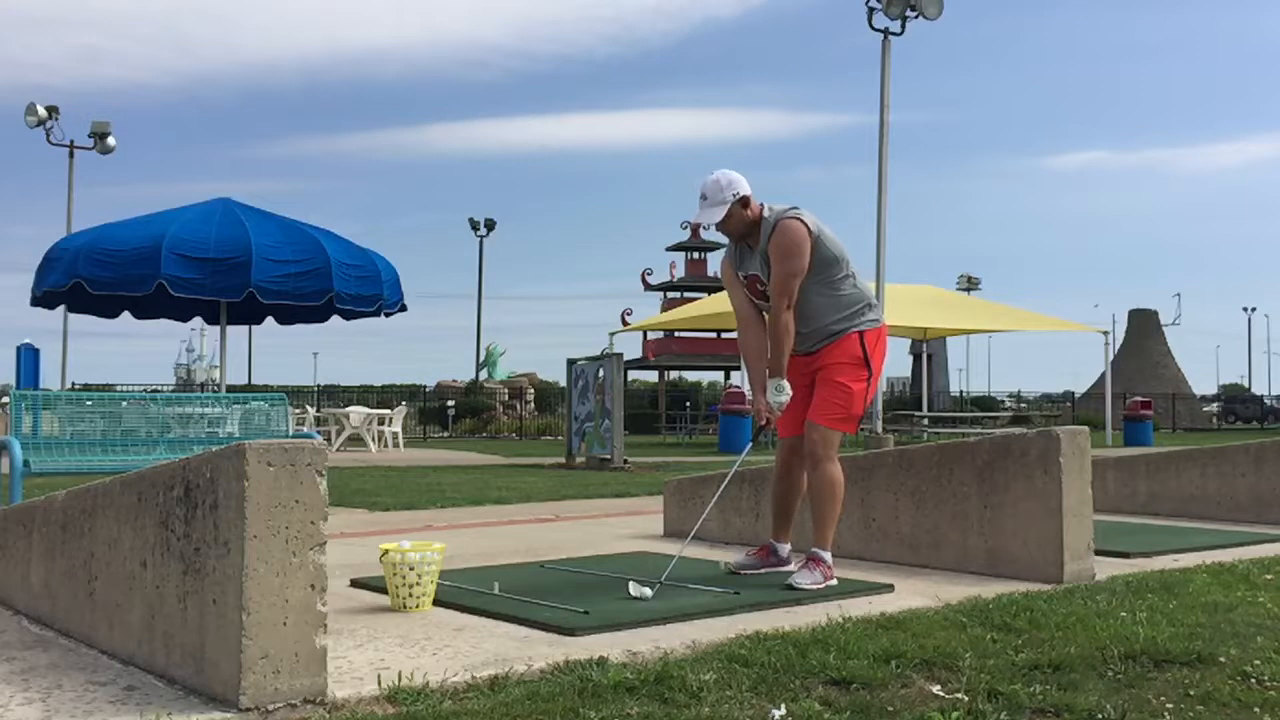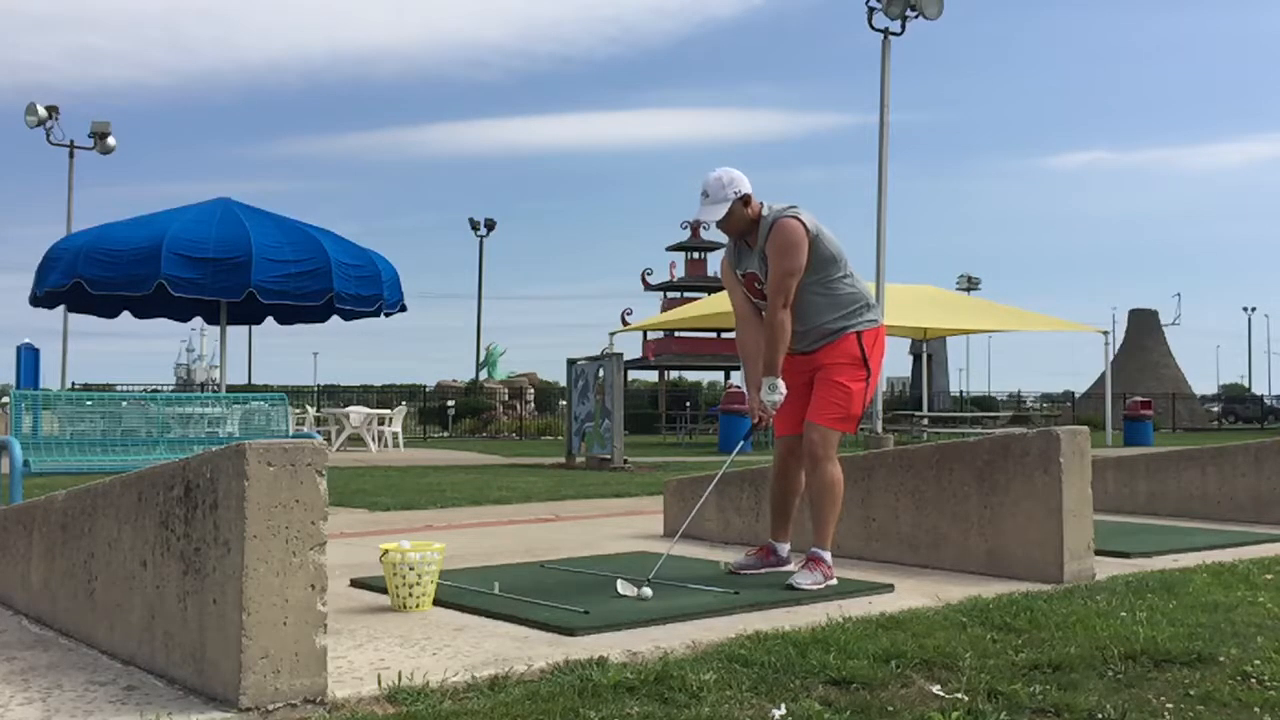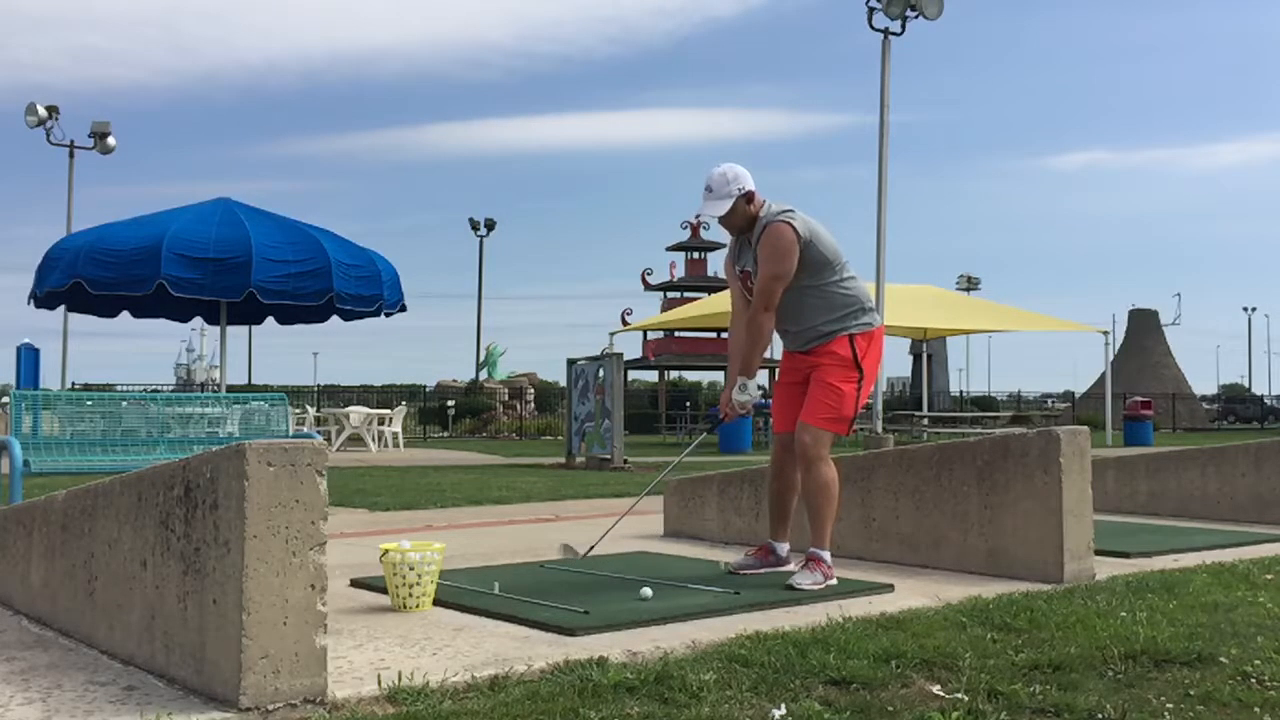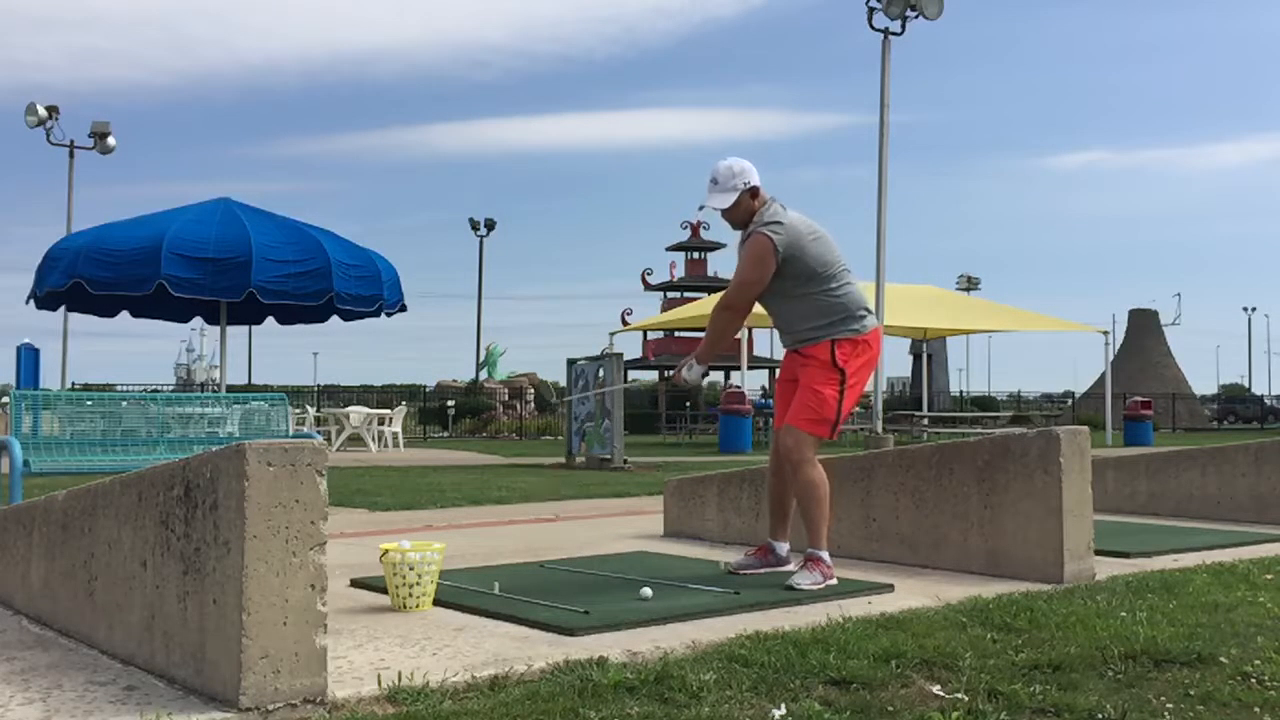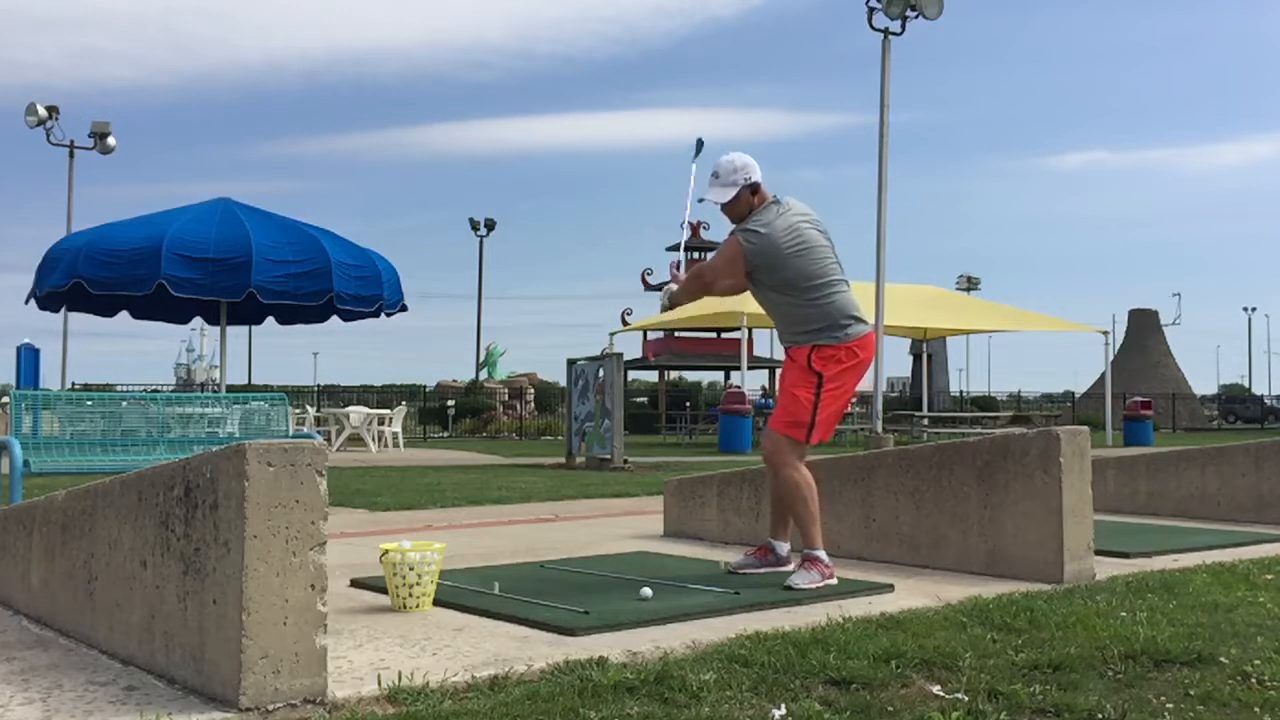
dt=1s
person 1, frame 1
left shoulder: (788, 229)
right shoulder: (733, 261)
left elbow: (782, 311)
right elbow: (750, 326)
left wrist: (776, 382)
right wrist: (759, 391)
left hip: (852, 338)
right hip: (803, 350)
left knee: (819, 447)
right knee: (789, 450)
left ankle: (821, 559)
right ankle: (778, 548)
person 1, frame 2
left shoulder: (786, 228)
right shoulder: (732, 259)
left elbow: (779, 309)
right elbow: (748, 325)
left wrist: (771, 380)
right wrist: (754, 390)
left hip: (851, 339)
right hip: (801, 350)
left knee: (818, 446)
right knee: (787, 449)
left ankle: (821, 559)
right ankle: (778, 548)
person 1, frame 3
left shoulder: (780, 230)
right shoulder: (736, 253)
left elbow: (763, 312)
right elbow: (741, 320)
left wrist: (747, 382)
right wrist: (732, 384)
left hip: (848, 342)
right hip: (801, 349)
left knee: (811, 445)
right knee: (784, 447)
left ankle: (820, 559)
right ankle: (777, 548)
person 1, frame 4
left shoulder: (767, 237)
right shoulder: (756, 231)
left elbow: (730, 308)
right elbow: (738, 309)
left wrist: (697, 362)
right wrist: (703, 357)
left hip: (842, 345)
right hip: (805, 347)
left knee: (798, 447)
right knee: (782, 448)
left ankle: (820, 559)
right ankle: (777, 548)
person 1, frame 5
left shoulder: (749, 240)
right shoulder: (792, 211)
left elbow: (702, 278)
left wrist: (673, 293)
right wrist: (688, 287)
left hip: (831, 351)
right hip: (814, 347)
left knee: (780, 449)
right knee: (782, 448)
left ankle: (818, 560)
right ankle: (778, 548)
